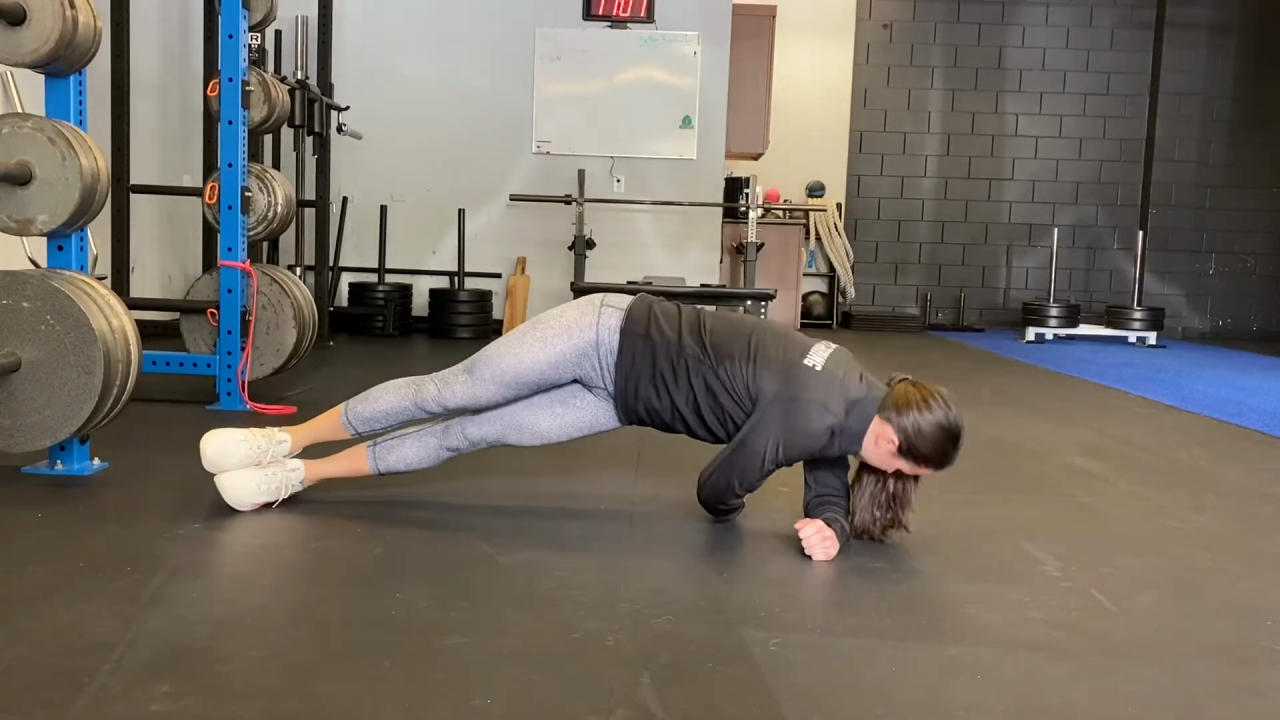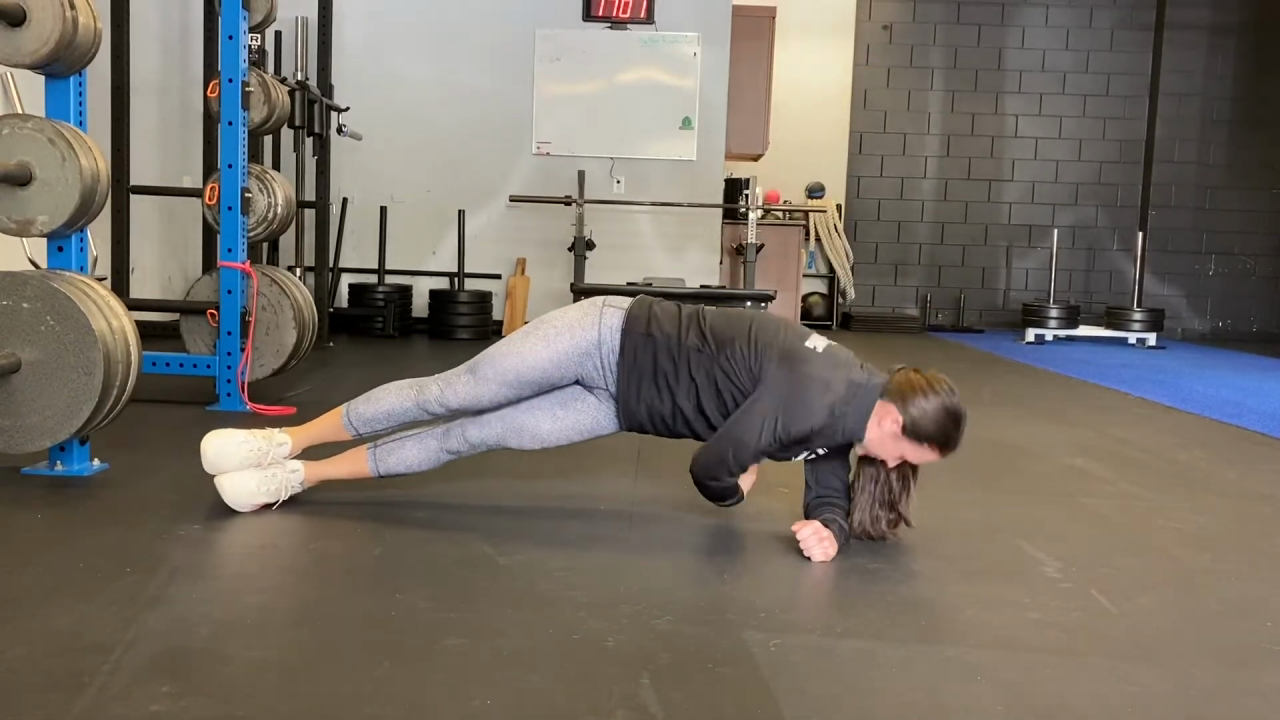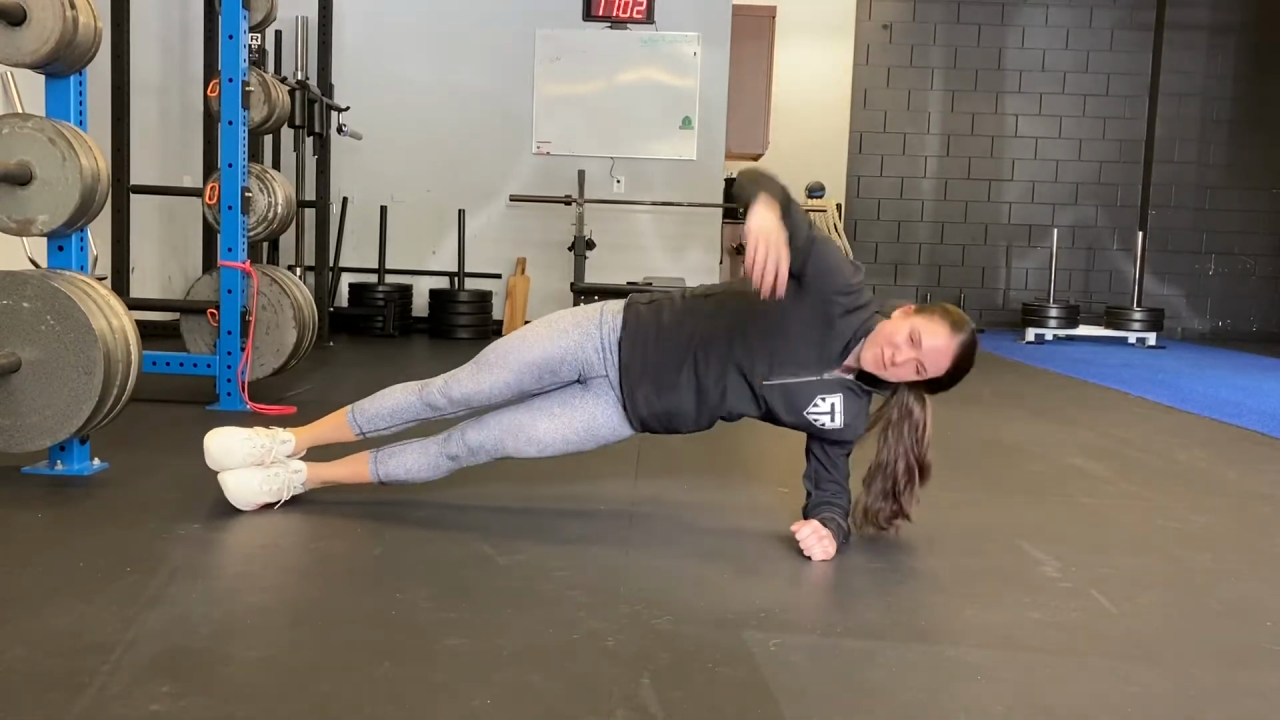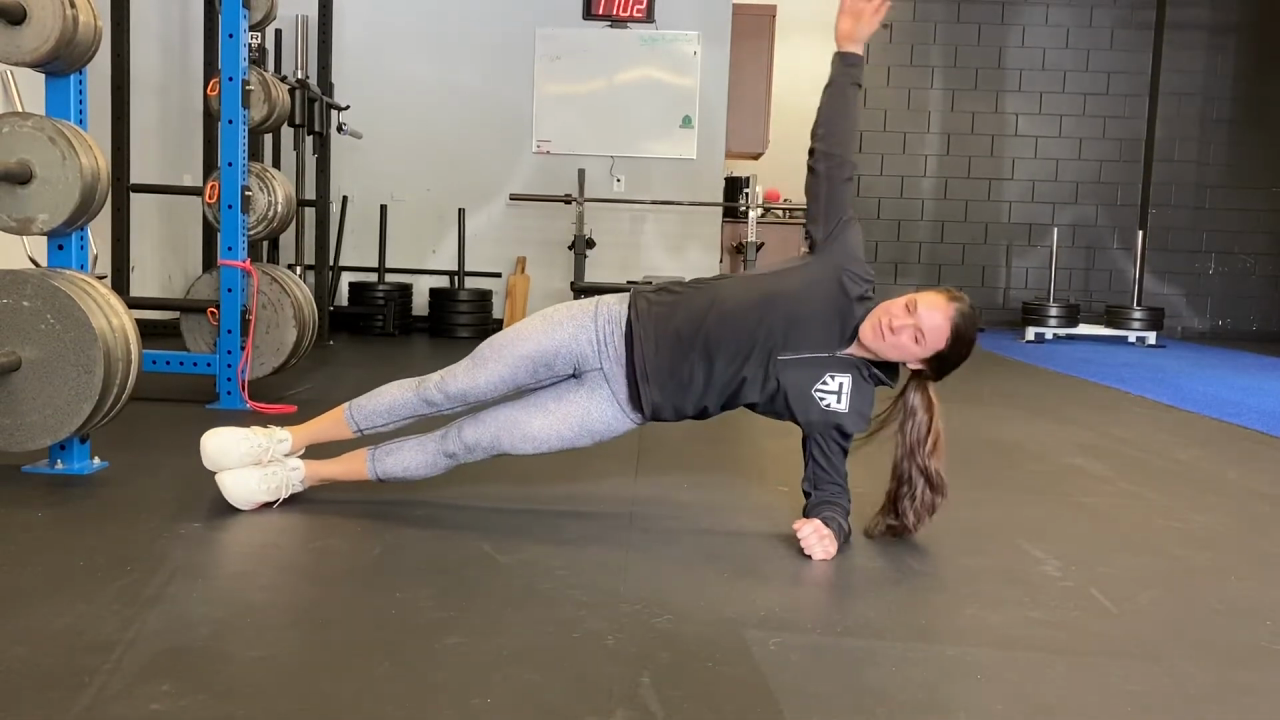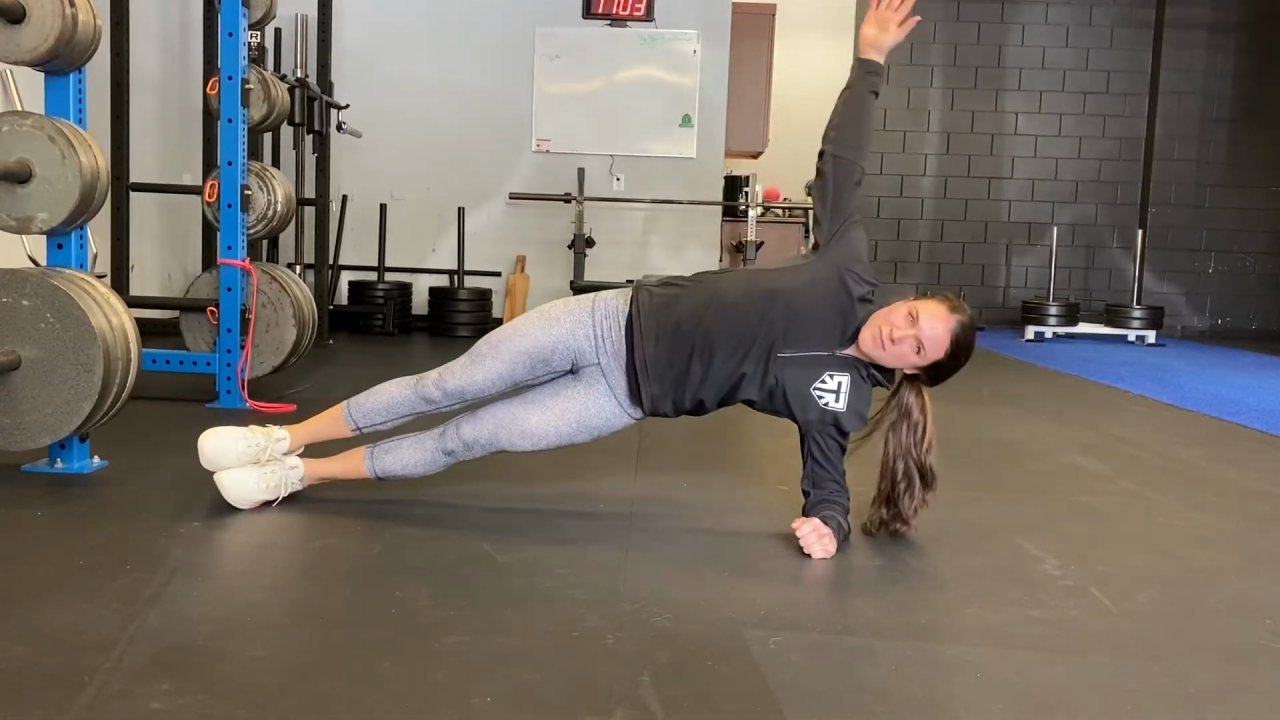
dt=0.5s
person 1, frame 1
left shoulder: (850, 401)
right shoulder: (814, 409)
left elbow: (827, 478)
right elbow: (719, 493)
left wrist: (830, 526)
right wrist: (732, 513)
left hip: (616, 402)
right hip: (611, 337)
left knee: (467, 434)
right knee: (445, 393)
left ankle: (299, 475)
right ankle: (284, 439)
person 1, frame 2
left shoulder: (847, 416)
right shoulder: (819, 393)
left elbow: (827, 480)
right elbow: (711, 470)
left wrist: (825, 525)
right wrist: (735, 490)
left hip: (619, 406)
right hip: (612, 338)
left knee: (468, 437)
right knee: (448, 395)
left ankle: (300, 476)
right ankle: (286, 438)
person 1, frame 3
left shoulder: (844, 411)
right shoulder: (841, 292)
left elbow: (828, 482)
right elbow: (750, 184)
left wrist: (824, 524)
right wrist: (765, 206)
left hip: (632, 413)
right hip: (617, 335)
left knee: (468, 452)
right knee: (445, 395)
left ankle: (303, 484)
right ankle: (285, 443)
person 1, frame 4
left shoulder: (845, 400)
right shoulder: (848, 276)
left elbow: (827, 476)
right elbow: (830, 163)
left wrist: (826, 525)
left hip: (628, 400)
right hip: (613, 326)
left knee: (466, 442)
right knee: (445, 393)
left ankle: (297, 479)
right ankle: (282, 442)
person 1, frame 5
left shoulder: (841, 399)
right shoulder: (849, 276)
left elbow: (825, 473)
right elbow: (841, 160)
left wrist: (826, 523)
left hip: (629, 395)
right hip: (614, 320)
left knee: (465, 440)
right knee: (443, 389)
left ankle: (296, 477)
right ankle: (280, 439)
